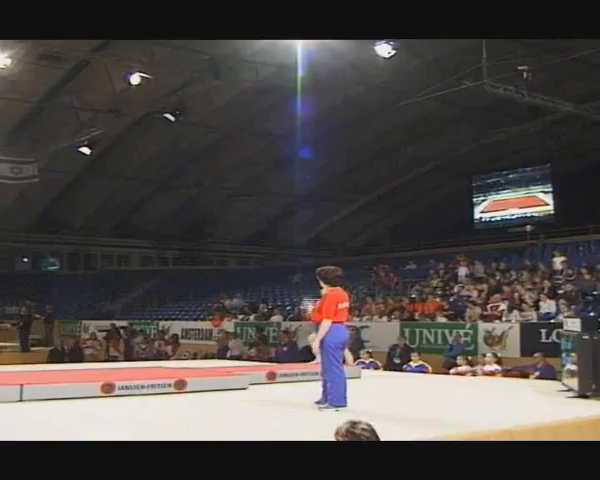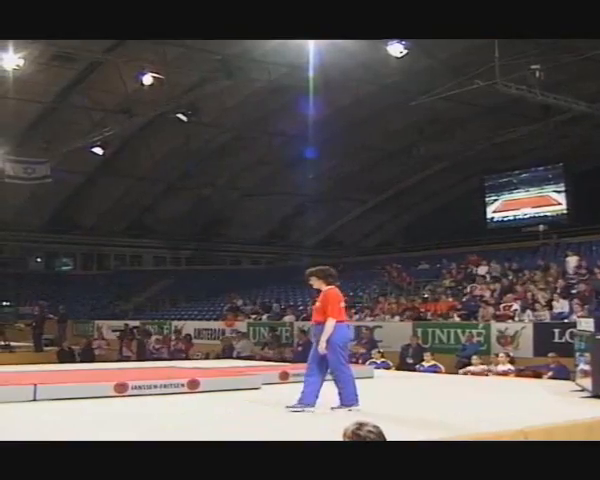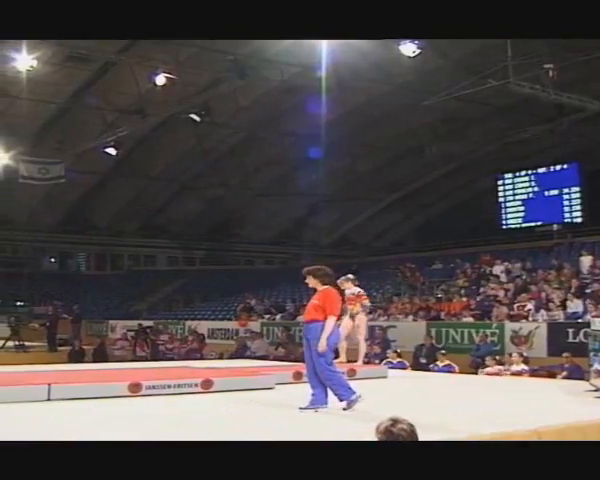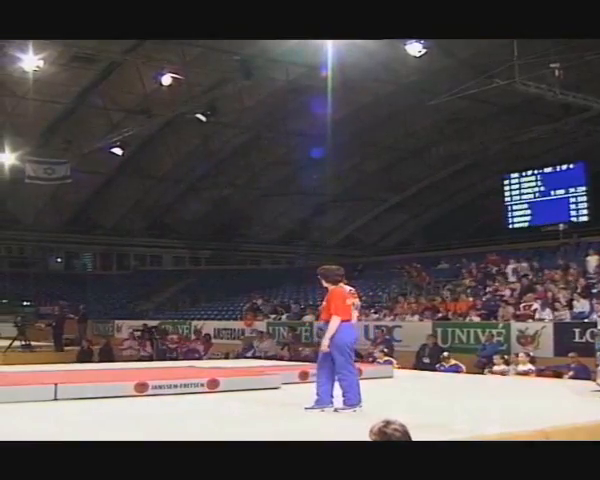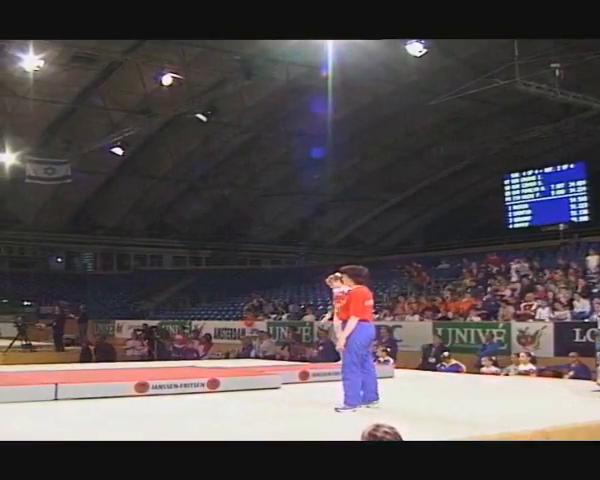
dt=1s
person 1, frame 1
left shoulder: (330, 295)
right shoulder: (342, 293)
left elbow: (327, 320)
left wrist: (317, 339)
left hip: (331, 333)
right hip: (340, 331)
left knee: (332, 368)
right knee: (330, 368)
left ankle: (336, 401)
right ankle: (327, 398)
person 1, frame 2
left shoulder: (332, 294)
right shoulder: (326, 293)
left elbow: (332, 319)
left wrist: (323, 340)
left hip: (334, 334)
right hip: (324, 334)
left knee: (339, 368)
right knee: (314, 369)
left ankle: (350, 401)
right ankle: (307, 401)
person 1, frame 3
left shoulder: (330, 293)
right shoulder: (318, 294)
left elbow: (331, 317)
left wrist: (324, 338)
left hip: (323, 333)
right hip: (311, 333)
left knee: (325, 368)
right knee: (313, 370)
left ankle: (349, 395)
right ankle: (319, 401)
person 1, frame 4
left shoulder: (336, 293)
right shoulder: (340, 291)
left elbow: (336, 318)
left wrist: (326, 338)
left hip: (340, 332)
right hip: (338, 332)
left knee: (344, 368)
right knee: (324, 367)
left ankle: (352, 402)
right ankle: (324, 401)
person 1, frame 5
left shoulder: (356, 293)
right shoulder: (364, 291)
left elbow: (354, 318)
left wrist: (342, 337)
left hip: (357, 331)
right hip: (366, 329)
left knee: (351, 367)
right knee: (366, 365)
left ankle: (352, 402)
right ankle: (371, 398)
